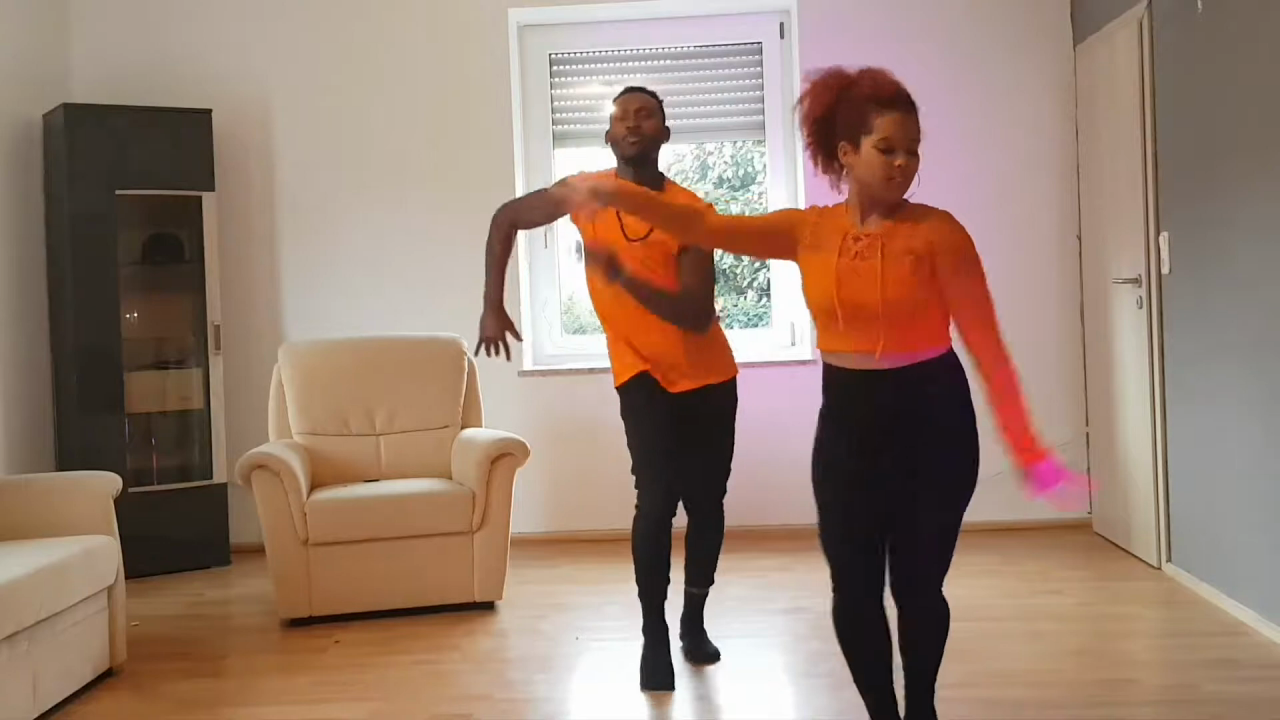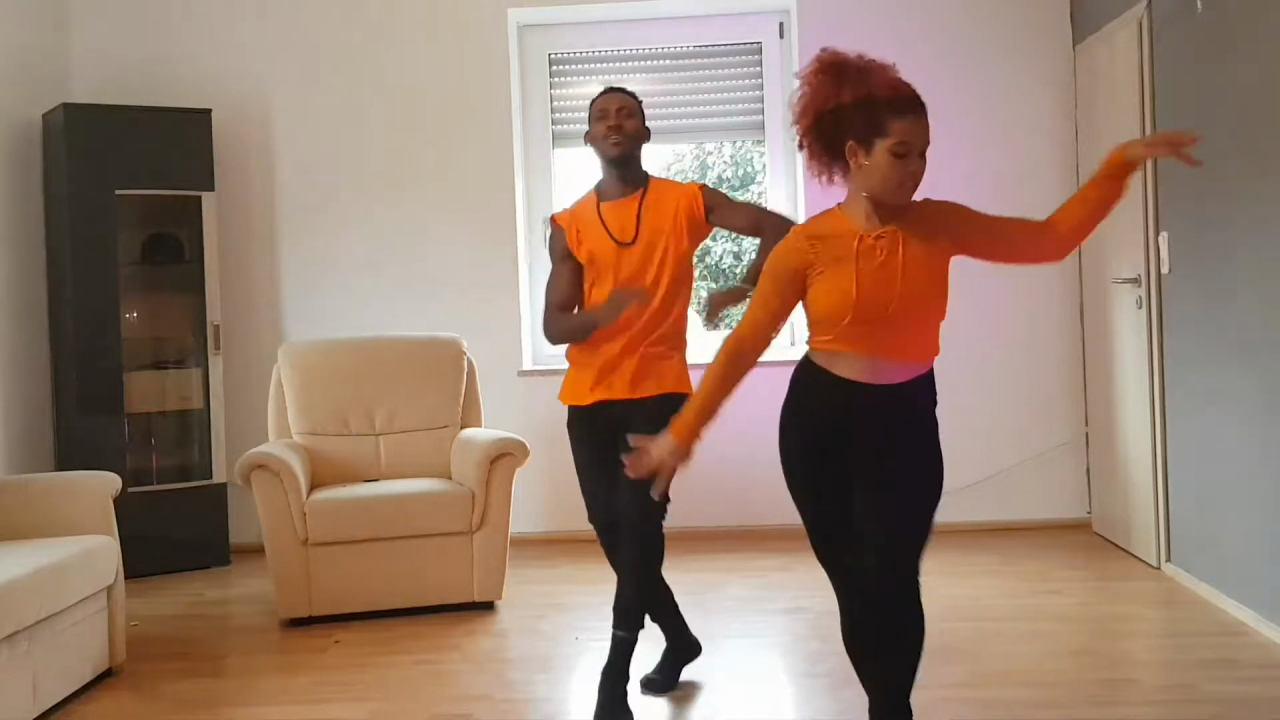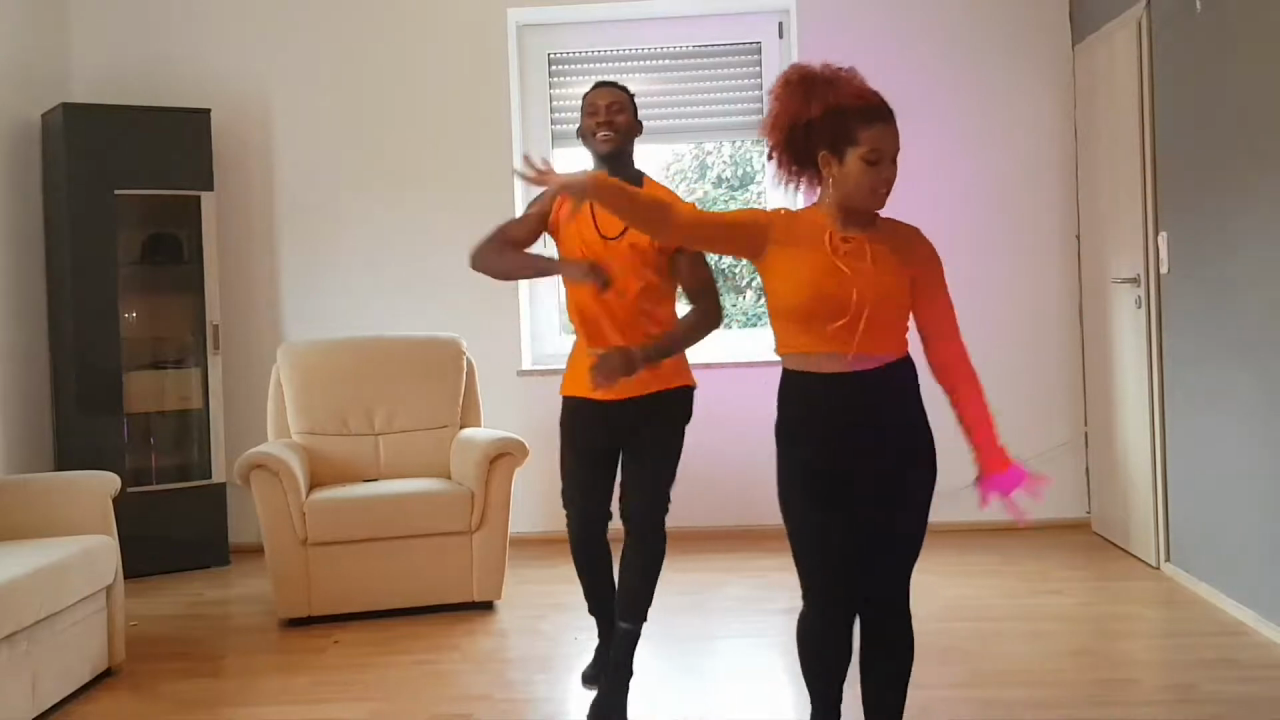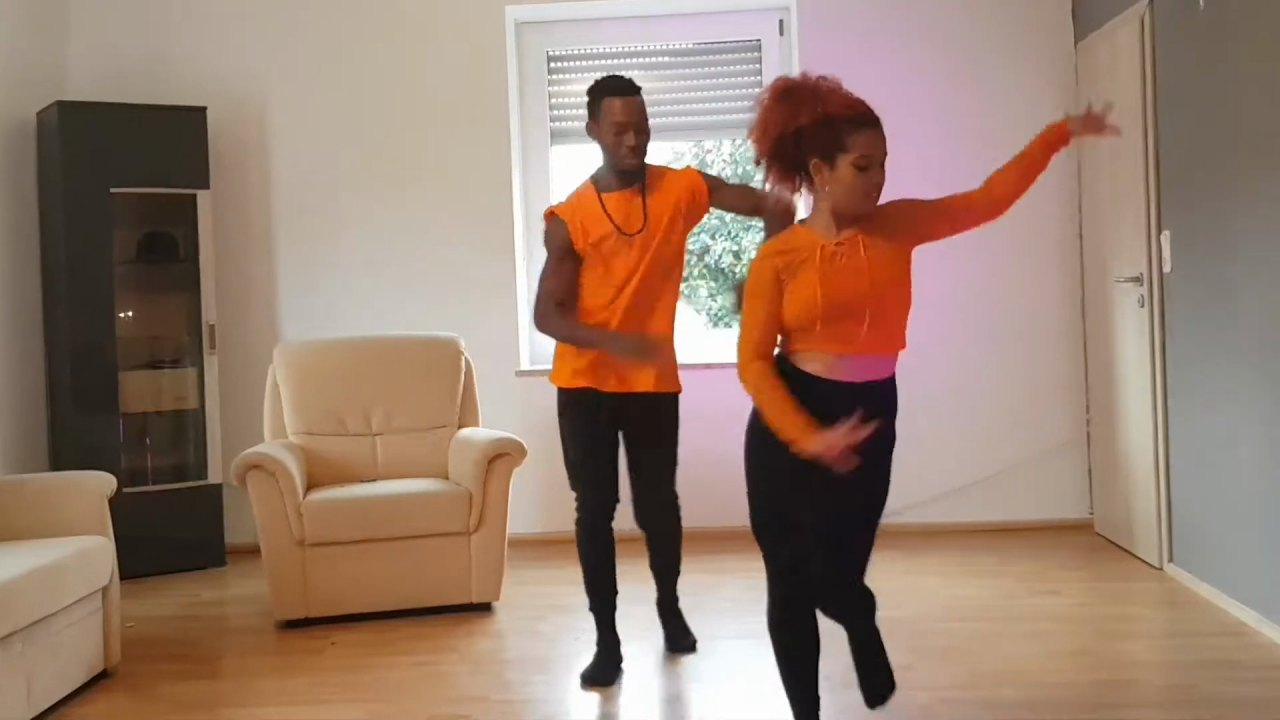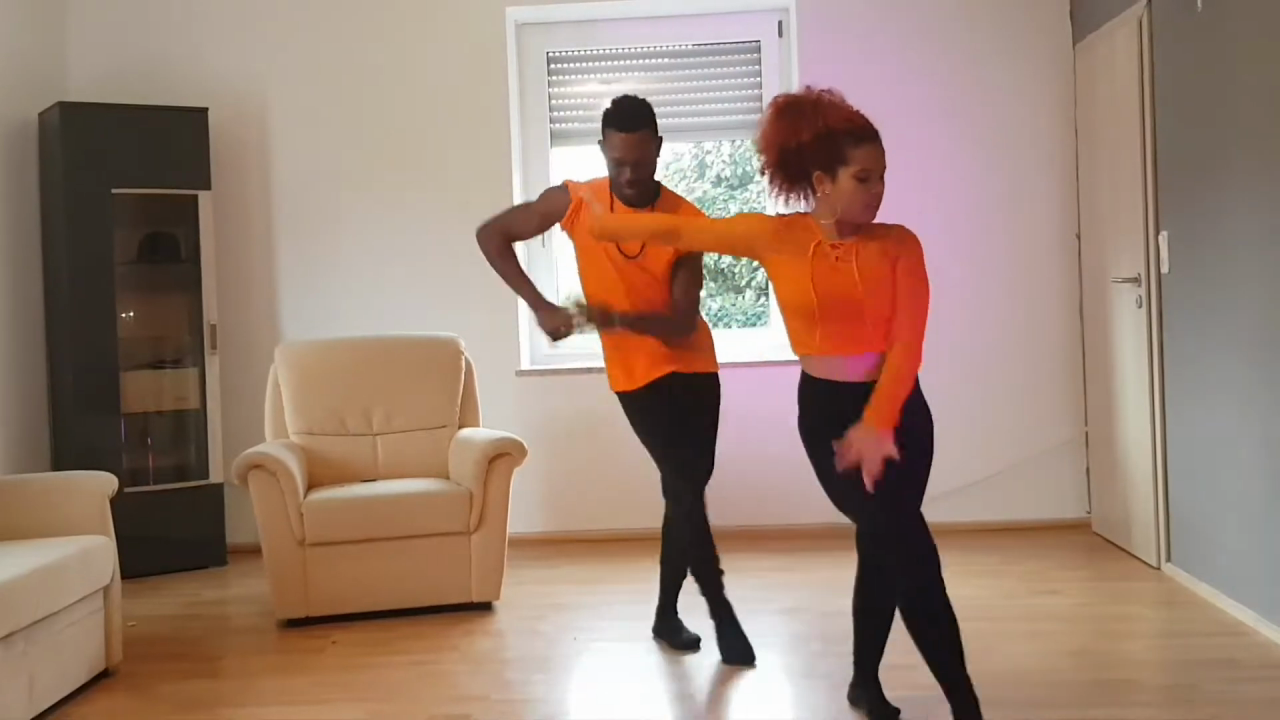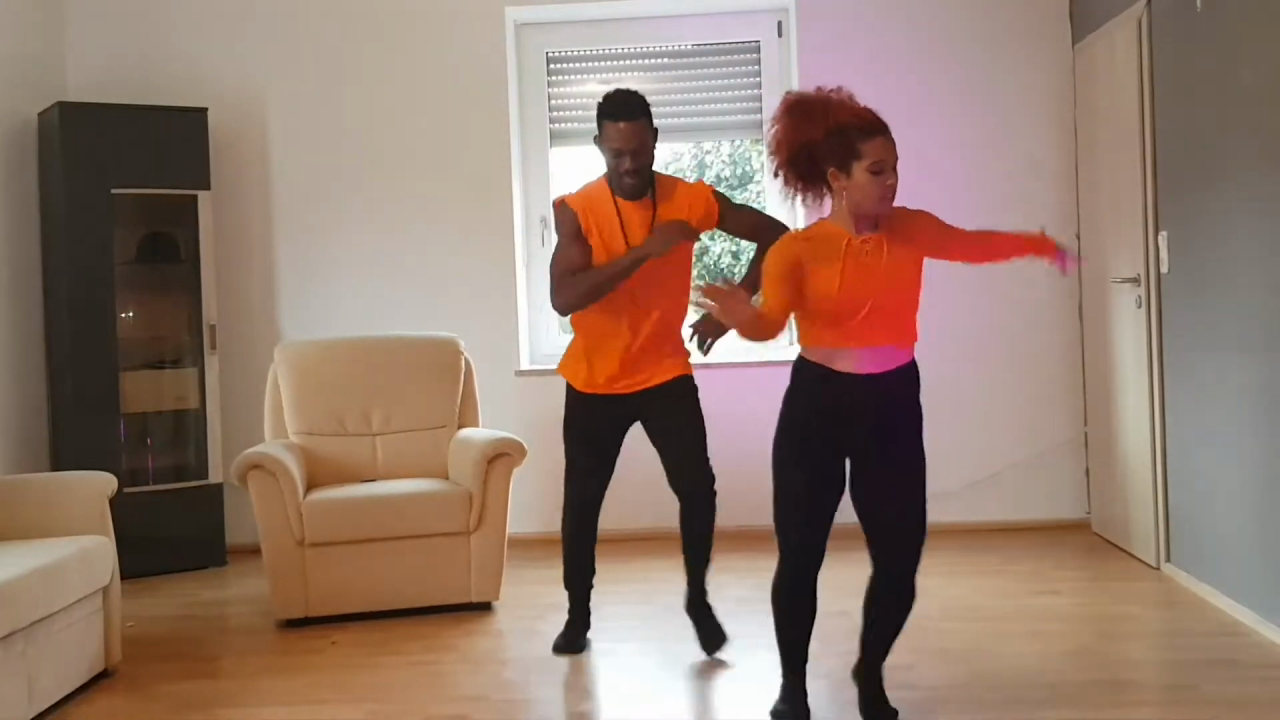
dt=0.3s
person 1, frame 1
left shoulder: (939, 234)
right shoulder: (810, 231)
left elbow: (985, 341)
right elbow: (709, 228)
left wrist: (1026, 447)
right wrist: (617, 193)
left hip: (929, 411)
right hip: (846, 415)
left knee: (917, 587)
right knee: (854, 590)
person 1, frame 2
left shoulder: (935, 224)
right shoulder: (805, 244)
left elbow: (1048, 243)
right elbow: (743, 344)
left wrist: (1123, 162)
right wrist: (682, 436)
left hip: (903, 419)
right hip: (821, 421)
left knee: (885, 575)
right knee: (858, 588)
person 1, frame 3
left shoulder: (909, 246)
right shoulder: (774, 234)
left elbow: (949, 355)
right elbow: (673, 222)
left wrist: (990, 457)
right wrist: (593, 186)
left hip: (894, 419)
right hip: (811, 424)
left knee: (886, 600)
right knee: (829, 597)
person 1, frame 4
left shoulder: (900, 228)
right shoulder: (775, 260)
left elbow: (988, 198)
right elbow: (753, 367)
left wrist: (1056, 136)
right wrist: (811, 439)
left hip: (866, 420)
right hip: (786, 429)
left knee: (830, 575)
right knee: (788, 584)
left ankle: (862, 626)
person 1, frame 5
left shoulder: (899, 246)
right shoulder: (774, 237)
left elbow: (908, 346)
right elbow: (680, 230)
left wrist: (880, 426)
right wrist: (603, 222)
left hip: (896, 418)
right hip: (829, 413)
left knee: (886, 551)
right knee: (908, 544)
person 1, frame 6
left shoulder: (909, 229)
right shoulder: (797, 250)
left elbow: (976, 243)
right elbow: (766, 320)
left wrist: (1042, 245)
right wrist: (733, 311)
left hip: (892, 409)
right hip: (813, 410)
left knee: (900, 558)
right knee: (801, 556)
person 2, frame 1
left shoulder: (692, 213)
left elbow: (696, 317)
right elbow: (504, 220)
left wrist: (624, 277)
right wrist: (492, 305)
left hip: (707, 376)
right hip: (640, 375)
left knee: (705, 503)
right knee: (656, 496)
left ankle: (693, 618)
right ankle: (653, 635)
person 2, frame 2
left shoulder: (693, 200)
right shoulder: (567, 226)
left elbow: (781, 230)
right elbow: (556, 328)
left wrist: (740, 291)
right wrist: (604, 311)
left hip: (656, 389)
right hip: (592, 397)
left knee: (632, 513)
right knee: (614, 531)
left ankle: (615, 665)
right ankle: (677, 637)
person 2, frame 3
left shoulder: (675, 212)
right shoulder: (558, 201)
left elbow: (709, 310)
right elbow: (485, 257)
left wrist: (639, 356)
right wrist: (559, 264)
left hip: (661, 383)
right hip: (588, 386)
left knee: (643, 514)
right knee: (584, 519)
left ankle: (622, 661)
right ankle: (607, 632)
person 2, frame 4
left shoulder: (682, 185)
right shoulder: (566, 218)
left elbow: (772, 206)
right elbow: (549, 316)
left wrist: (782, 218)
right wrist: (619, 341)
left hip: (654, 377)
right hip: (585, 379)
left knee: (655, 507)
right knee: (593, 508)
left ankle: (670, 604)
right ankle: (606, 641)
person 2, frame 5
left shoulder: (686, 221)
right shoulder: (573, 201)
left elbow: (681, 324)
right elbow: (492, 234)
left wrist: (612, 314)
right wrist: (539, 306)
left hip: (693, 365)
right hip: (639, 373)
left knee: (686, 482)
right knee: (682, 477)
left ankle: (667, 612)
right ankle: (719, 607)
person 2, frame 6
left shoulder: (694, 199)
right shoulder: (575, 210)
left elbow: (775, 235)
right elbow: (564, 297)
right wrist: (646, 250)
left hip: (664, 373)
right hip: (592, 381)
left knee: (697, 488)
right knee: (581, 501)
left ankle: (696, 596)
right ankle: (578, 614)
